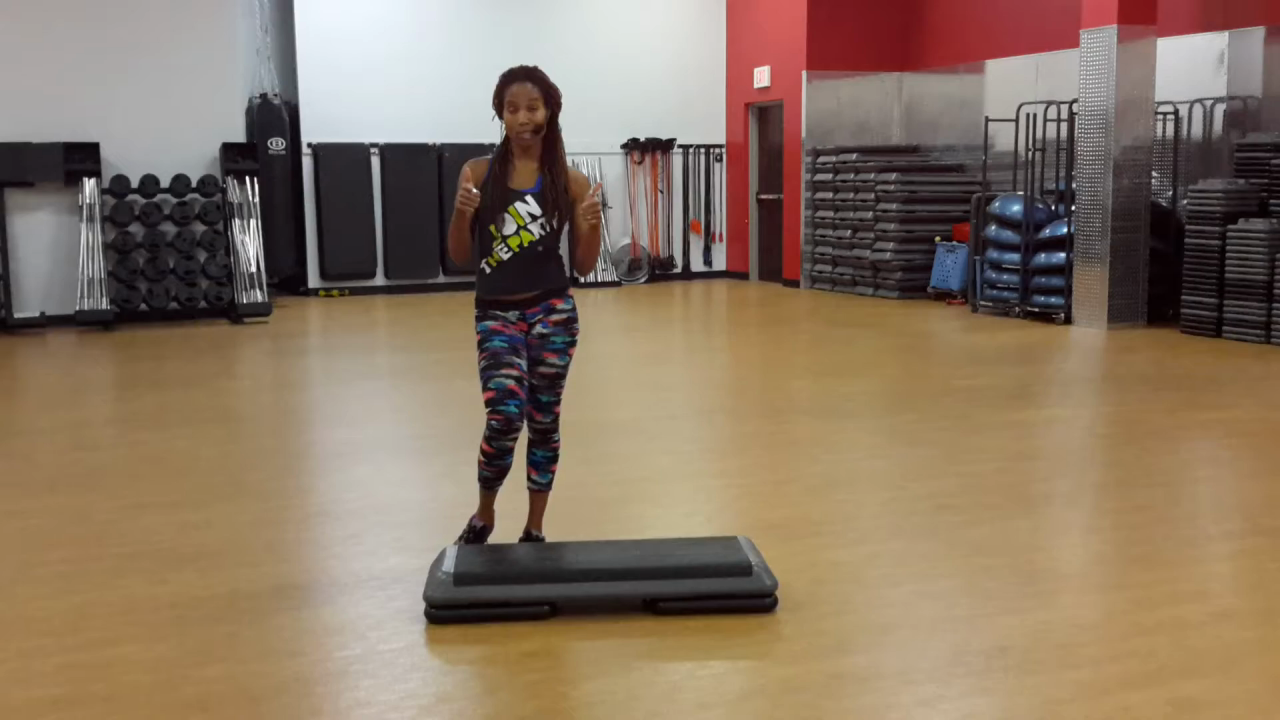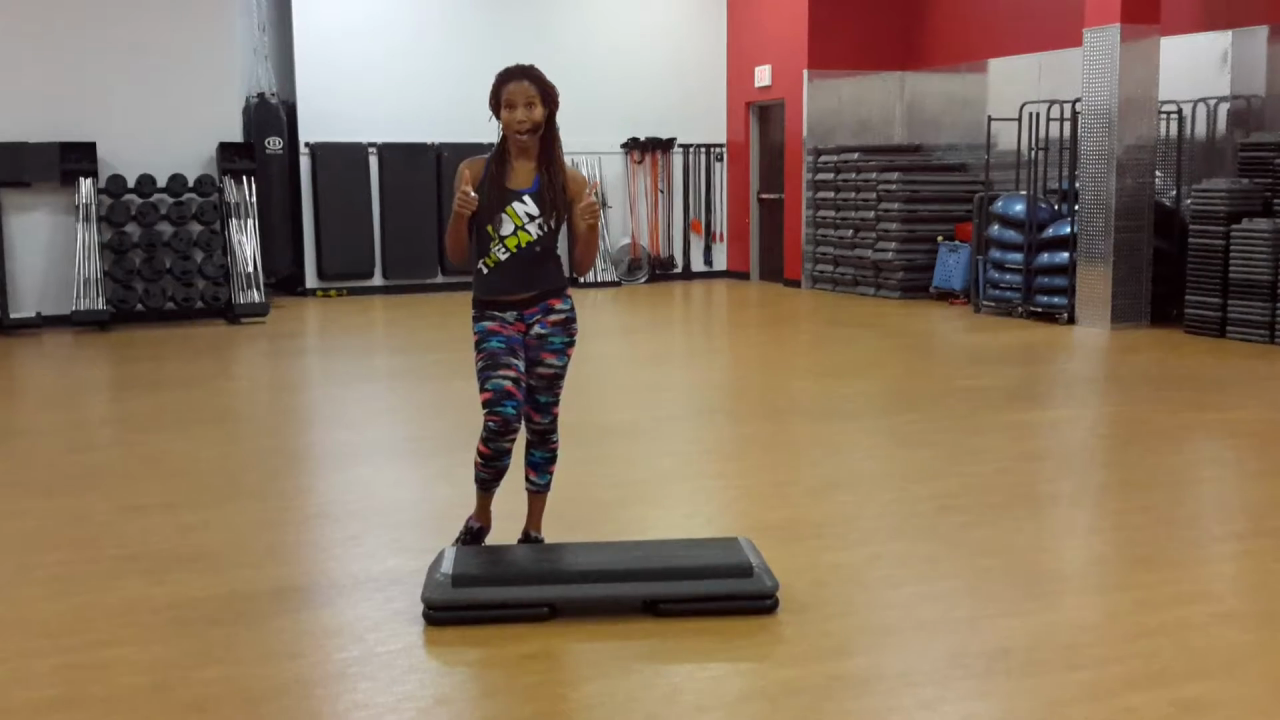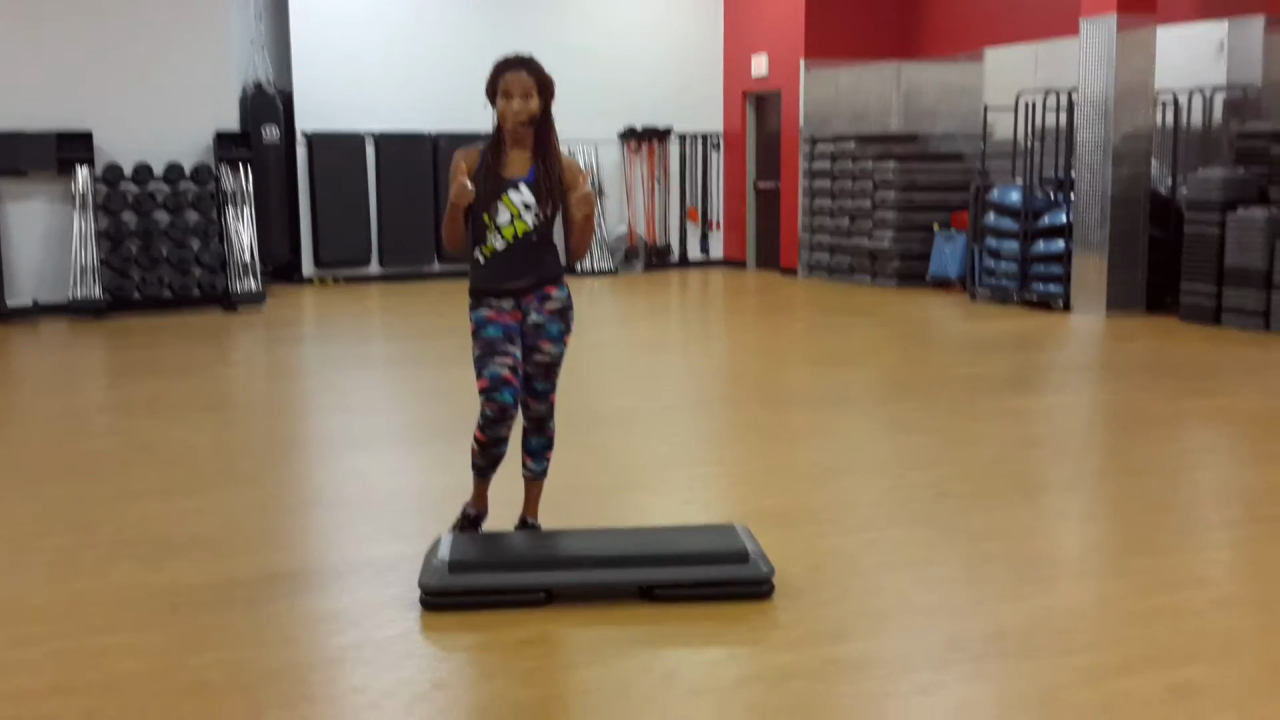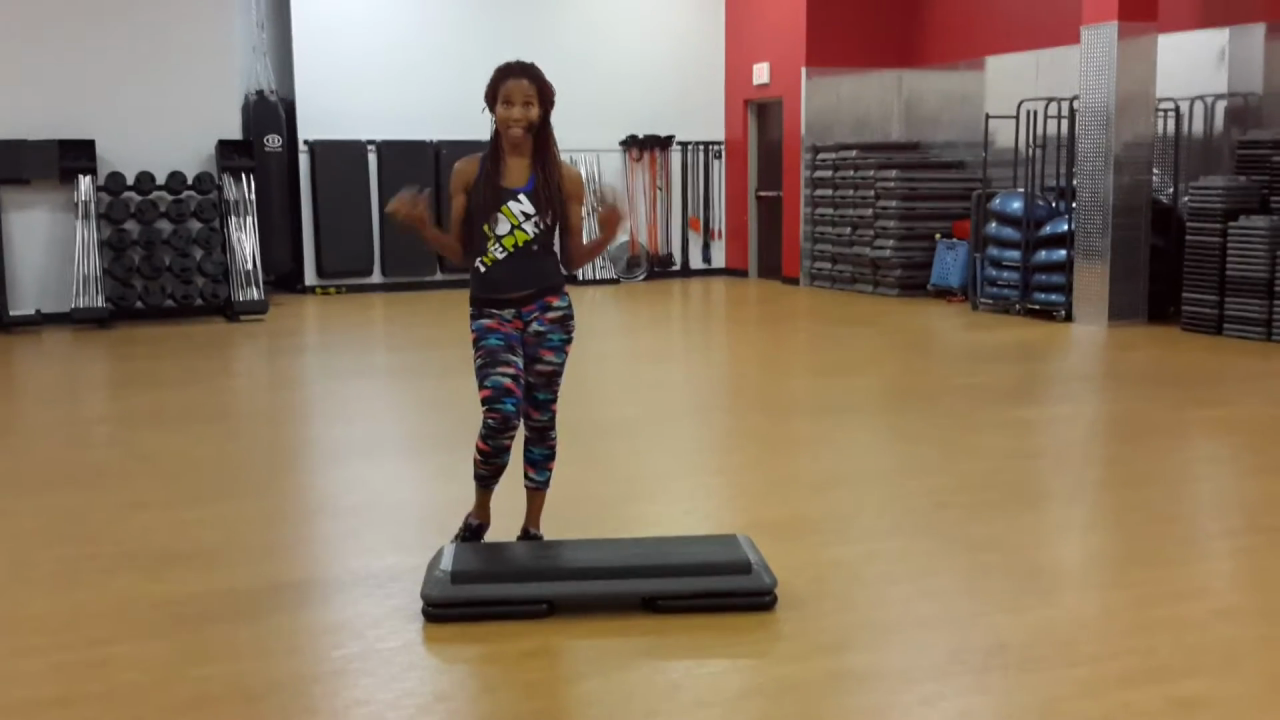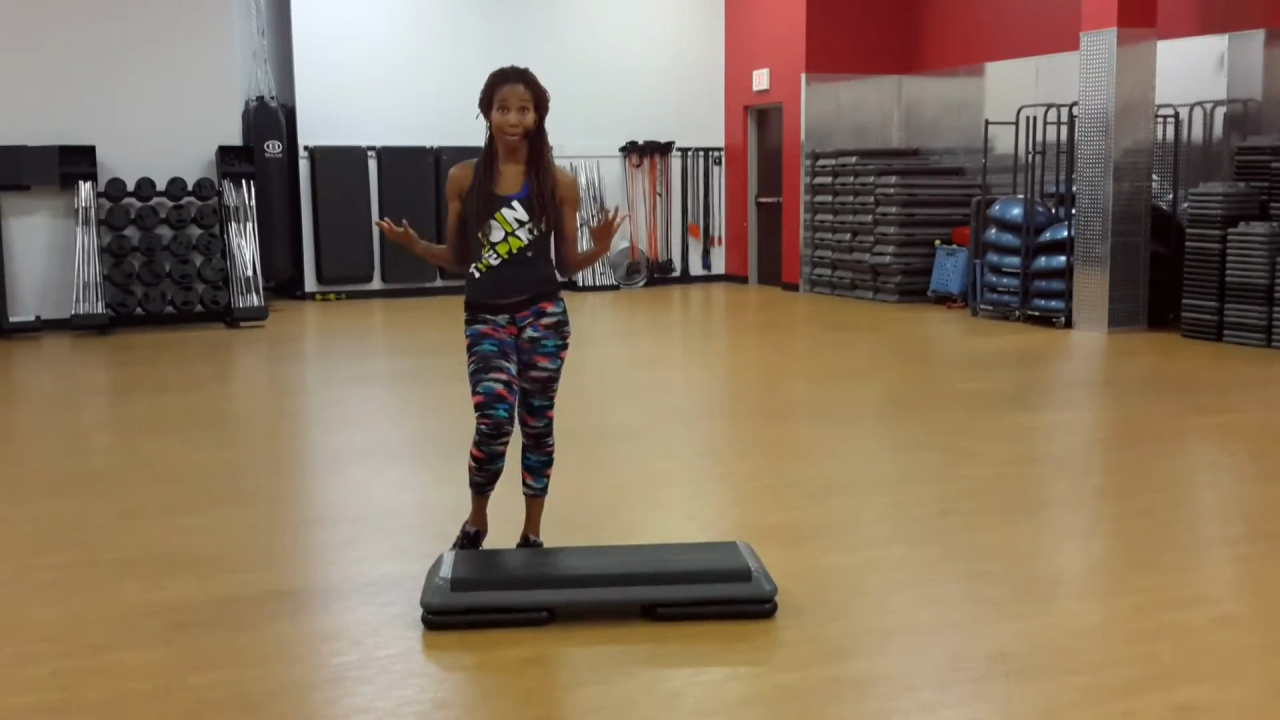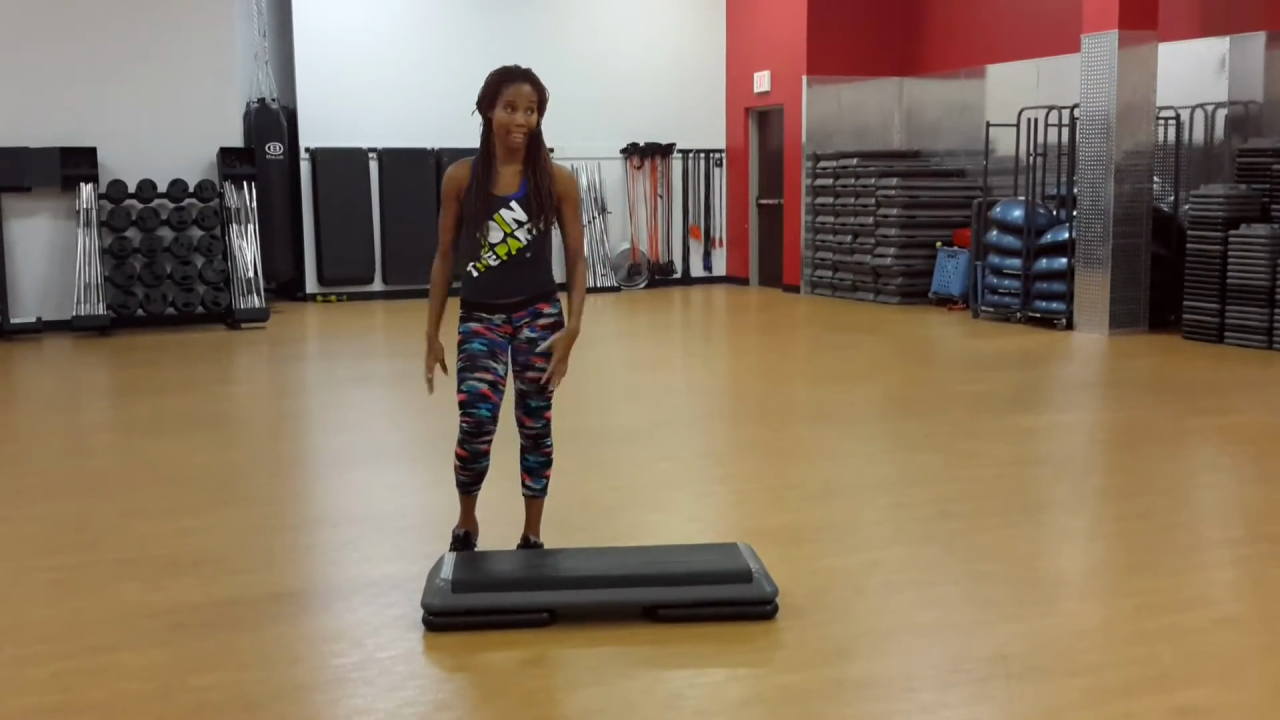
dt=0.4s
person 1, frame 1
left shoulder: (570, 180)
right shoulder: (478, 172)
left elbow: (583, 266)
right elbow: (460, 256)
left wrist: (592, 227)
right wrist: (461, 213)
left hip: (553, 313)
right hip: (496, 314)
left knee: (544, 420)
right knee: (505, 416)
left ankle: (534, 528)
right ankle: (483, 514)
person 1, frame 2
left shoulder: (568, 180)
right shoulder: (475, 172)
left elbow: (581, 266)
right elbow: (458, 257)
left wrist: (591, 226)
right wrist: (459, 214)
left hip: (551, 312)
right hip: (494, 314)
left knee: (542, 421)
right knee: (503, 416)
left ankle: (533, 530)
right ankle: (480, 515)
person 1, frame 3
left shoulder: (563, 169)
right shoulder: (470, 162)
left elbow: (575, 253)
right elbow: (454, 246)
left wrist: (585, 218)
right wrist: (455, 206)
left hip: (547, 301)
right hip: (491, 302)
left knee: (538, 408)
right knee: (499, 404)
left ankle: (530, 516)
right ankle: (477, 501)
person 1, frame 4
left shoulder: (563, 177)
right shoulder: (468, 172)
left elbow: (571, 259)
right elbow: (459, 253)
left wrist: (603, 239)
right wrist: (423, 228)
left hip: (548, 310)
right hip: (491, 312)
left knee: (540, 418)
right knee: (501, 414)
left ankle: (532, 527)
right ankle: (478, 513)
person 1, frame 5
left shoulder: (559, 182)
right shoulder: (463, 178)
left elbow: (566, 262)
right elbow: (455, 257)
left wrist: (597, 250)
right wrist: (414, 244)
left hip: (544, 315)
right hip: (486, 317)
left knee: (537, 424)
right knee: (494, 422)
left ankle: (532, 534)
right ankle: (476, 521)
person 1, frame 6
left shoulder: (557, 179)
right shoulder: (460, 177)
left elbow: (574, 258)
right elbow: (445, 256)
left wrist: (572, 328)
right wrist: (432, 334)
left hip: (539, 314)
right hip: (480, 317)
left knee: (535, 425)
right knee: (477, 424)
left ankle: (532, 536)
right ankle: (466, 525)
